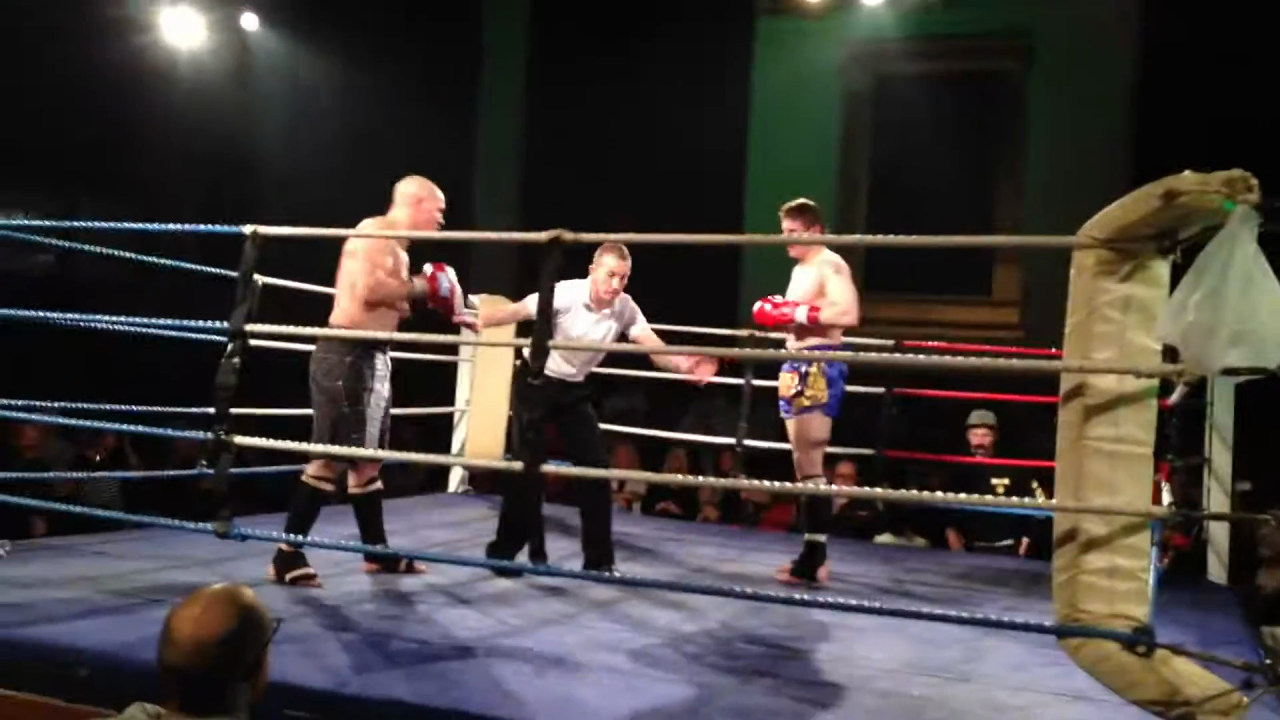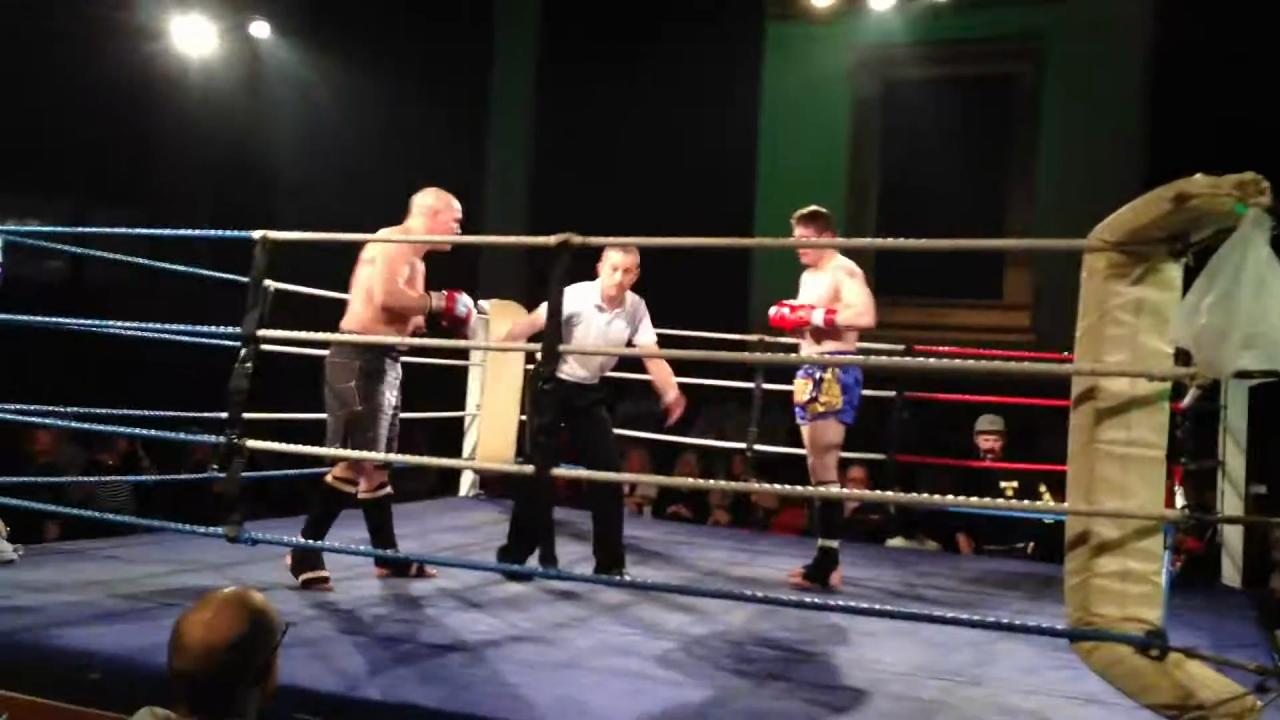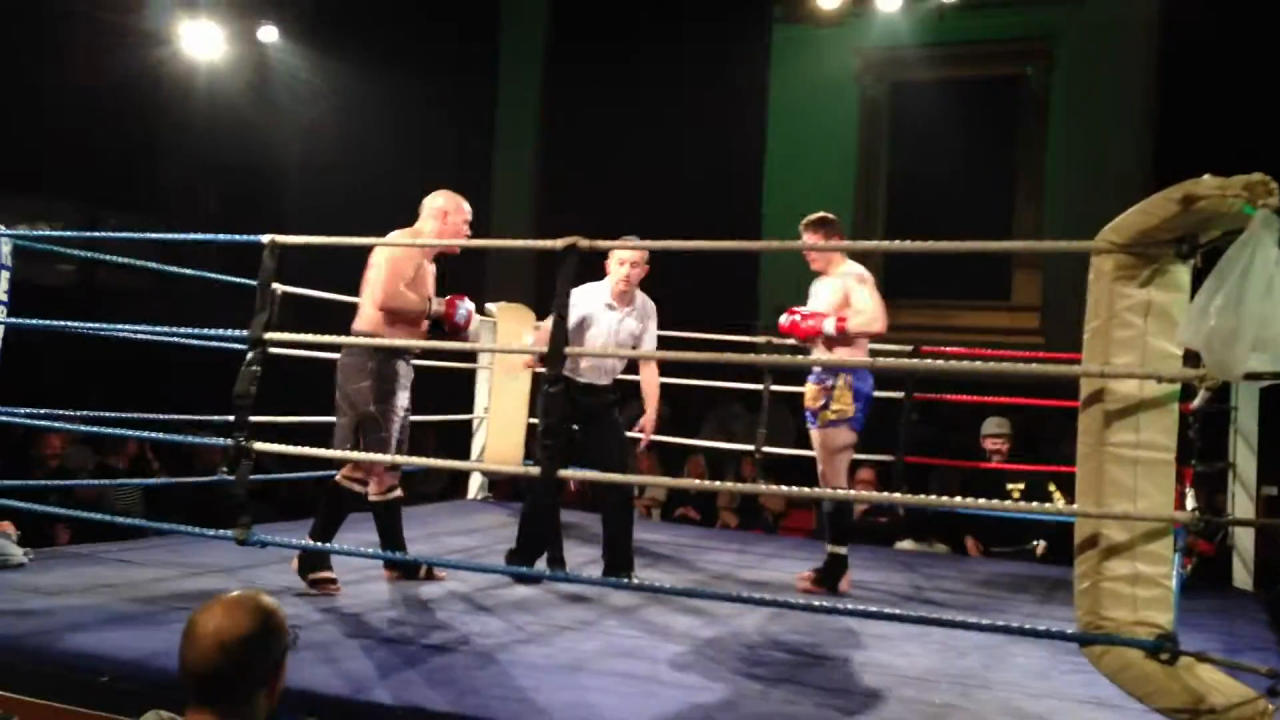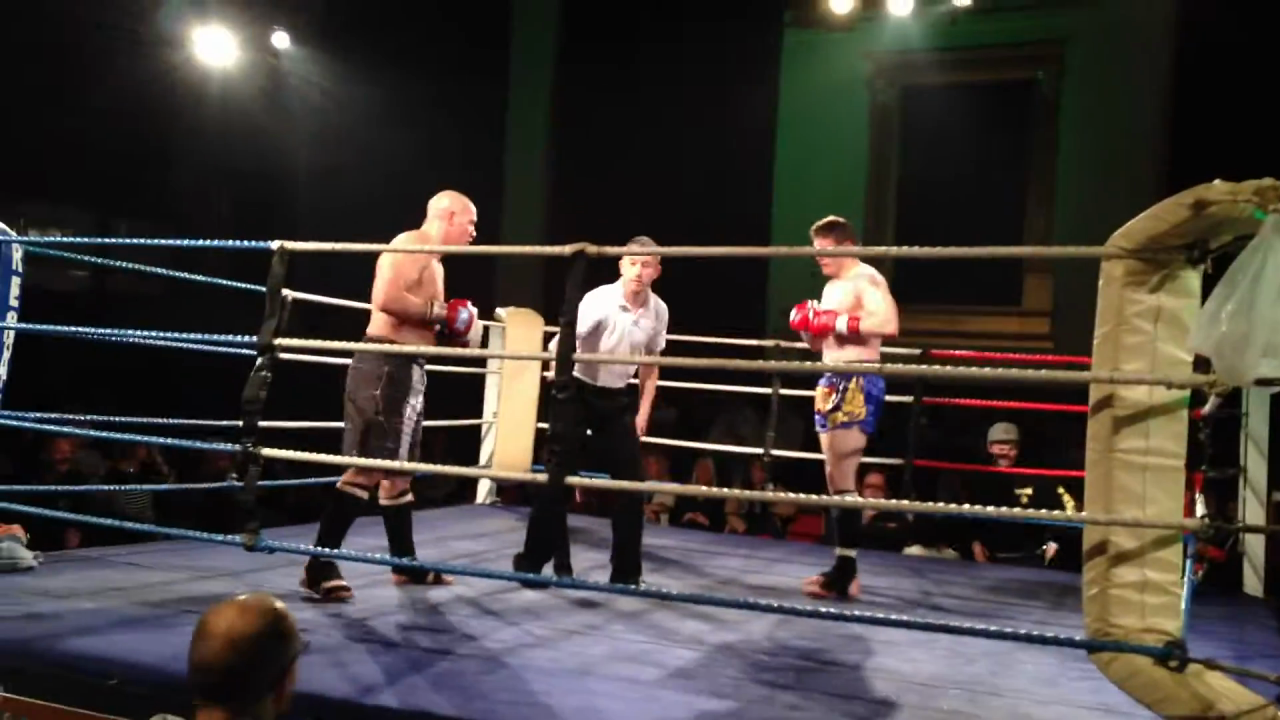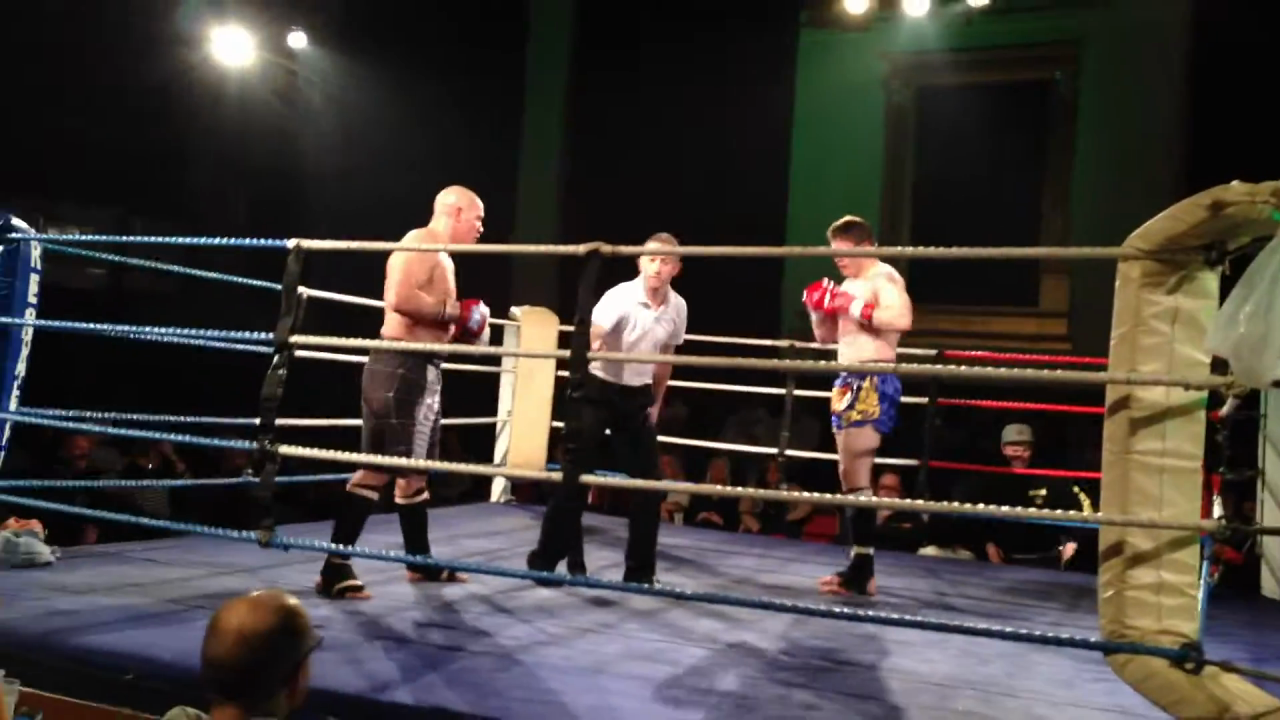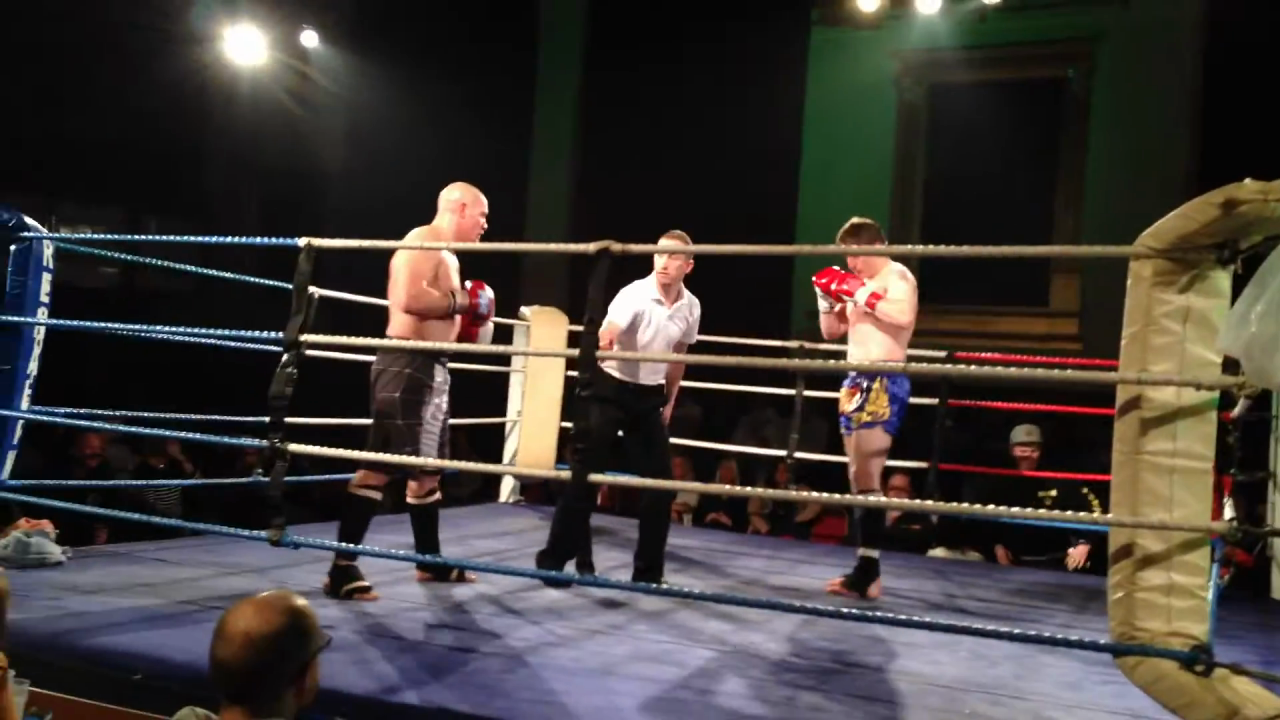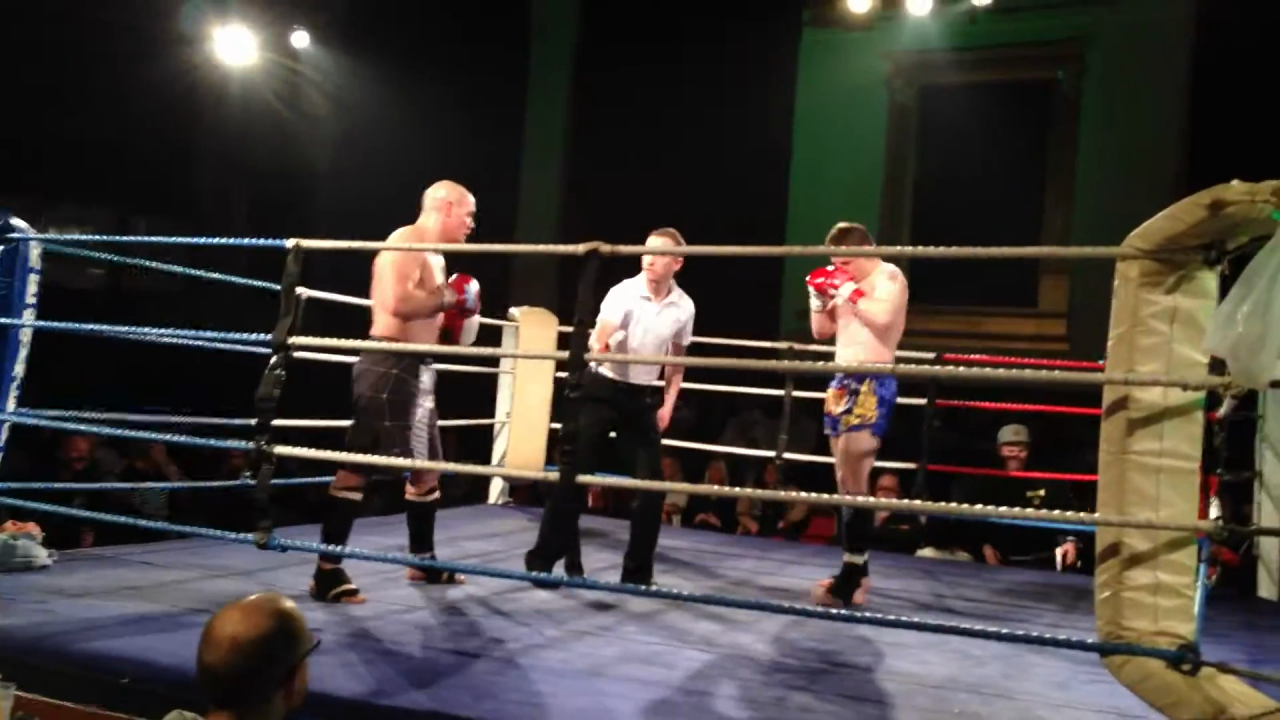
dt=0.1s
person 1, frame 1
left shoulder: (394, 246)
right shoulder: (375, 234)
right elbow: (369, 290)
left wrist: (422, 295)
right wrist: (425, 286)
left hip: (371, 357)
right hip: (347, 354)
left knee: (367, 456)
right knee: (334, 456)
left ankle: (377, 551)
right ankle: (288, 553)
person 1, frame 2
left shoulder: (411, 257)
right shoulder: (394, 242)
right elbow: (386, 298)
left wrist: (437, 316)
right wrist: (441, 304)
left hip: (382, 362)
right hip: (359, 359)
left knee: (377, 463)
right knee: (356, 460)
left ankle: (387, 556)
right ankle: (306, 550)
person 1, frame 3
left shoulder: (424, 259)
right shoulder: (404, 244)
right elbow: (386, 297)
left wrist: (444, 324)
right wrist: (442, 309)
left hip: (393, 364)
right hip: (371, 361)
left knee: (388, 464)
right knee: (367, 460)
left ankle: (397, 559)
right ankle: (313, 552)
person 1, frame 4
left shoulder: (430, 261)
right shoulder: (410, 247)
right elbow: (387, 299)
left wrist: (448, 330)
right wrist: (442, 312)
left hip: (406, 369)
right hip: (384, 366)
left knee: (399, 469)
right knee: (369, 466)
left ankle: (405, 563)
right ankle: (321, 562)
person 1, frame 5
left shoulder: (443, 258)
right shoulder: (418, 245)
right elbow: (400, 299)
left wrist: (460, 328)
right wrist: (455, 312)
left hip: (424, 369)
right hip: (399, 366)
left knee: (415, 467)
right knee: (378, 466)
left ankle: (420, 560)
right ankle: (335, 566)
person 1, frame 6
left shoulder: (447, 255)
right shoulder: (422, 243)
right elbow: (410, 300)
left wrist: (465, 325)
right wrist: (465, 301)
left hip: (431, 368)
right hip: (406, 366)
left knee: (428, 467)
right knee: (380, 466)
left ankle: (429, 560)
right ankle: (342, 567)
person 1, frame 7
left shoulder: (434, 255)
right shoulder: (406, 243)
right elbow: (398, 303)
left wrist: (449, 324)
right wrist: (453, 295)
left hip: (417, 369)
right hip: (389, 366)
left knee: (426, 466)
right knee: (359, 467)
left ankle: (423, 559)
right ankle: (327, 570)
person 2, frame 1
left shoulder: (831, 265)
right shoulder: (799, 270)
left elbow: (848, 314)
left wrist: (797, 312)
right wrist: (775, 312)
left hip: (819, 368)
right hip: (796, 366)
left knee: (810, 462)
right knee: (803, 463)
left ankle: (815, 559)
right ankle: (812, 553)
person 2, frame 2
left shoulder: (844, 270)
right shoulder: (808, 277)
left elbow: (866, 316)
left wrist: (814, 316)
right wrist: (791, 317)
left hip: (834, 373)
right hip: (810, 372)
left knee: (824, 468)
right knee: (817, 469)
left ankle: (827, 564)
right ankle: (825, 558)
person 2, frame 3
left shoulder: (854, 276)
right shoulder: (818, 284)
left elbow: (877, 322)
left wrist: (825, 324)
right wrist: (798, 326)
left hip: (847, 381)
right hip: (821, 380)
left knee: (834, 474)
right knee: (827, 475)
left ankle: (836, 570)
right ankle: (833, 563)
person 2, frame 4
left shoulder: (867, 278)
right shoulder: (831, 287)
left elbow: (889, 324)
left wrist: (837, 322)
right wrist: (808, 324)
left hip: (858, 383)
right hip: (832, 383)
left knee: (842, 476)
right knee: (835, 478)
left ankle: (845, 574)
right ankle: (842, 568)
person 2, frame 5
left shoulder: (884, 276)
right shoulder: (848, 284)
left elbow: (902, 320)
right elbow: (825, 336)
left wrist: (854, 305)
right wrist: (819, 308)
left hip: (874, 382)
right hip: (848, 381)
left knee: (855, 475)
right knee: (849, 477)
left ankle: (863, 570)
right ankle: (858, 565)
person 2, frame 6
left shoulder: (896, 274)
right shoulder: (858, 282)
left elbow: (903, 316)
right elbow: (832, 331)
left wrist: (859, 294)
right wrist: (828, 296)
left hip: (883, 383)
right hip: (856, 382)
left knee: (866, 474)
right knee: (859, 478)
left ankle: (867, 572)
right ankle: (866, 568)
person 2, frame 7
left shoulder: (888, 275)
right shoulder: (848, 285)
left elbow: (883, 316)
right elbow: (821, 331)
left wrist: (847, 288)
right wrist: (819, 294)
left hip: (870, 386)
right hip: (844, 384)
left knee: (853, 479)
right knee: (846, 479)
left ankle: (851, 582)
right ankle: (855, 569)
person 3, frame 1
left shoulder: (625, 309)
right shoulder: (564, 294)
left elbow: (655, 347)
right elbow: (516, 311)
left wrist: (687, 365)
right wrist: (482, 320)
left hip: (575, 389)
right hip: (535, 382)
left knee: (595, 468)
right knee: (528, 466)
left ankle: (599, 558)
right ankle: (504, 549)
person 3, frame 2
left shoulder: (636, 308)
right shoulder: (575, 296)
left elbow: (652, 356)
right elbow: (533, 323)
left wrist: (670, 391)
right wrist: (505, 339)
left hip: (589, 394)
right hip: (550, 387)
left knee: (609, 473)
left ankle: (609, 563)
right ankle: (515, 554)
person 3, frame 3
left shoulder: (646, 309)
right shoulder: (585, 297)
left elbow: (647, 364)
right elbow: (549, 330)
left wrist: (651, 412)
right wrist: (535, 350)
left hip: (604, 395)
right hip: (566, 389)
left knee: (620, 478)
left ankle: (618, 567)
right ankle: (524, 557)
person 3, frame 4
left shoulder: (658, 311)
right shoulder: (600, 300)
left elbow: (650, 365)
right elbow: (569, 337)
left wrist: (644, 411)
left hip: (616, 400)
right hip: (577, 393)
left knee: (632, 483)
right knee: (560, 477)
left ankle: (626, 572)
right ankle: (531, 562)
person 3, frame 5
left shoulder: (678, 309)
right shoulder: (620, 297)
right elbow: (591, 334)
left wrist: (657, 403)
right wrist: (585, 349)
left hip: (636, 398)
right hip: (596, 390)
left knee: (650, 483)
right knee: (575, 476)
left ankle: (639, 572)
right ankle: (545, 560)
person 3, frame 6
left shoulder: (691, 307)
right shoulder: (634, 295)
right elbow: (606, 333)
left wrist: (669, 402)
right wrist: (601, 346)
left hip: (649, 398)
right hip: (608, 389)
left knee: (661, 485)
right knee: (584, 476)
left ankle: (648, 572)
right ankle: (553, 559)
person 3, frame 7
left shoulder: (684, 307)
right shoulder: (624, 293)
right elbow: (601, 334)
left wrist: (668, 405)
right wrist: (600, 346)
left hip: (642, 397)
right hip: (600, 389)
left knee: (652, 486)
right knee: (575, 476)
left ankle: (637, 574)
right ankle: (542, 559)
